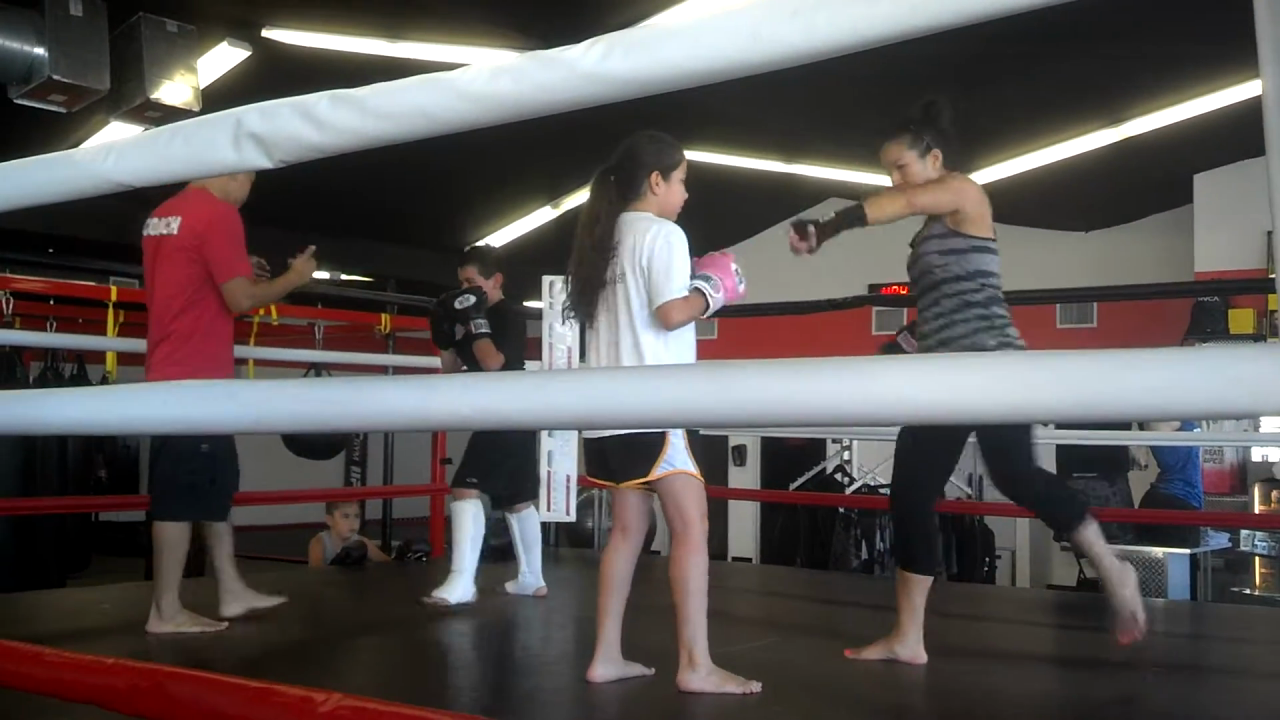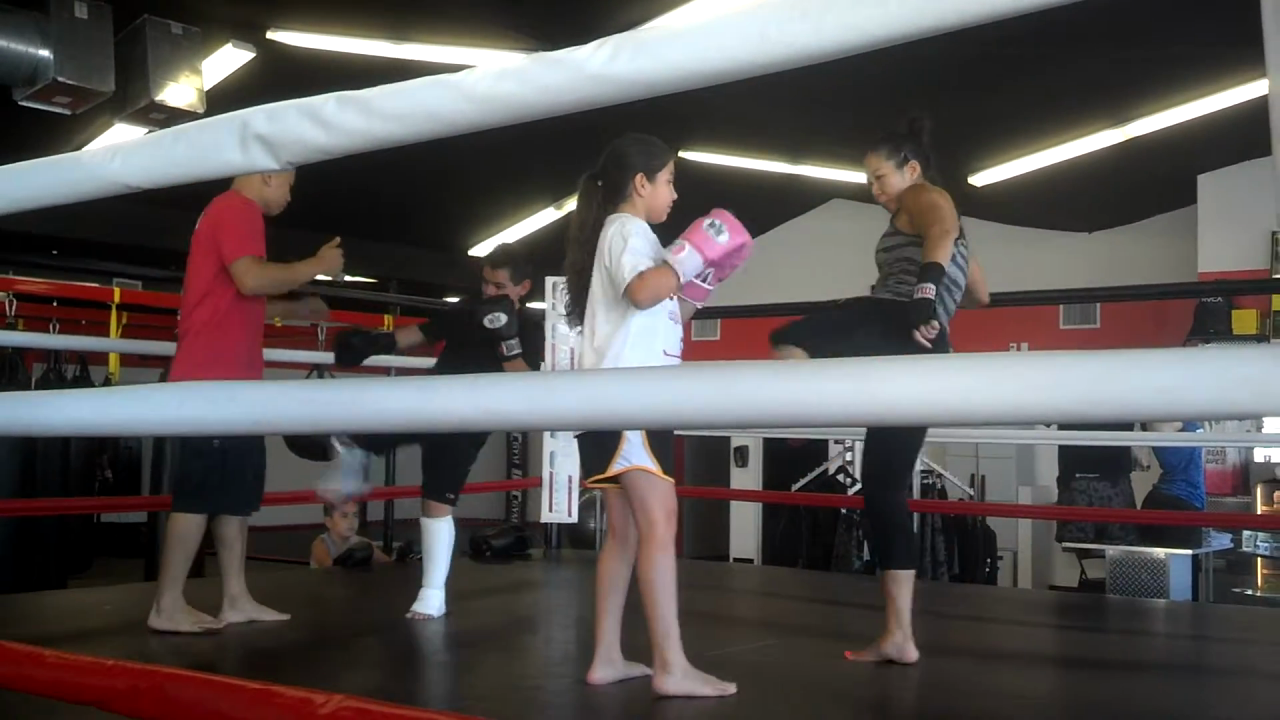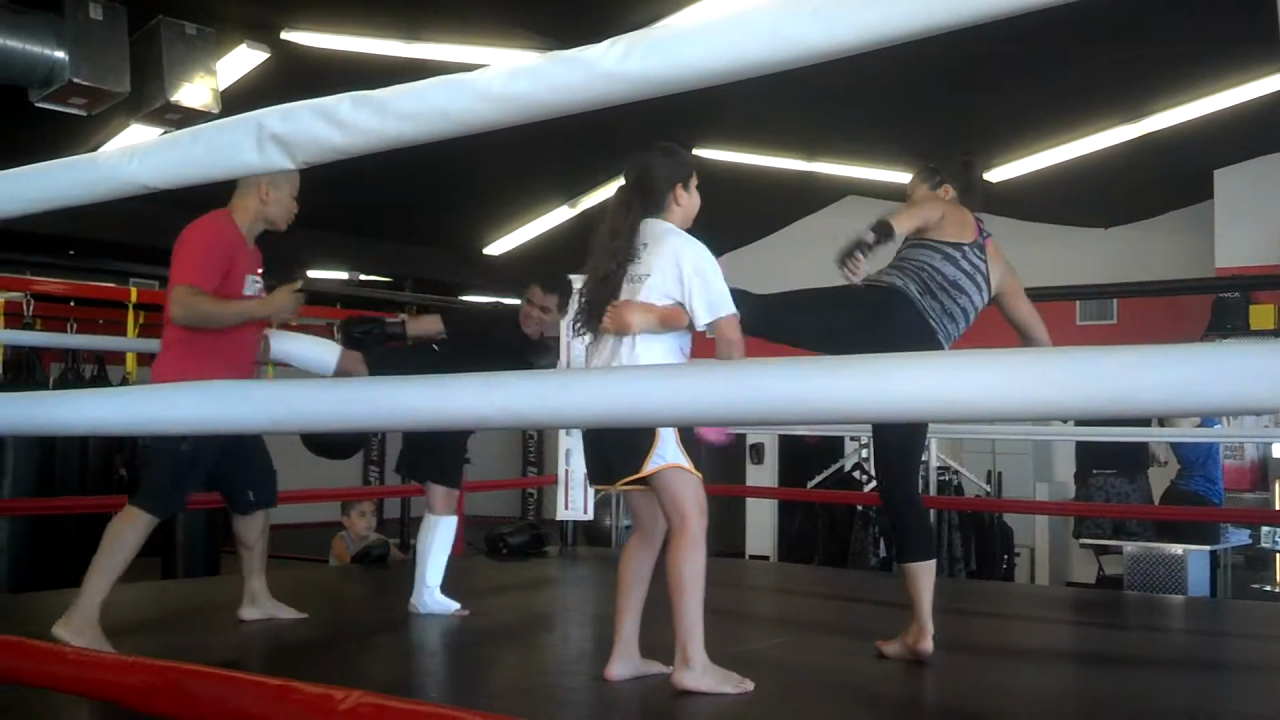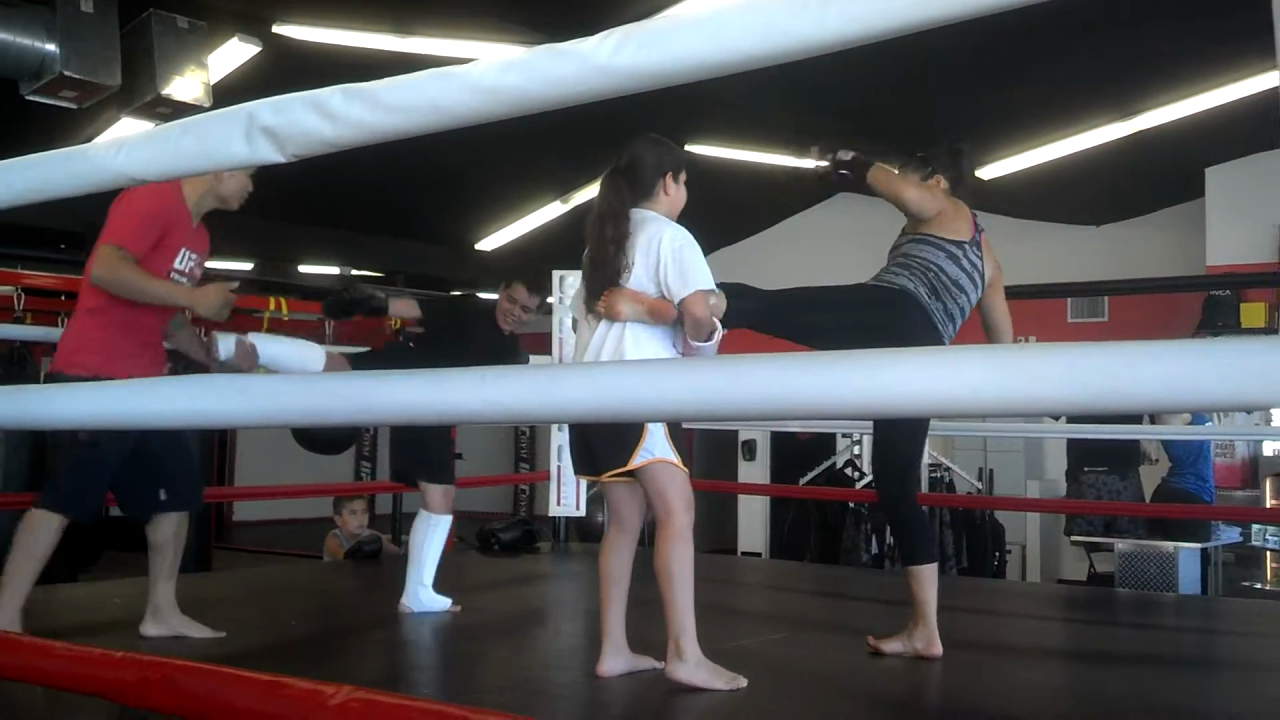
dt=0.4s
person 1, frame 1
left shoulder: (610, 237)
right shoulder: (662, 234)
right elbow: (672, 313)
left wrist: (700, 287)
right wrist: (716, 287)
left knee: (627, 528)
right knee: (690, 526)
left ankle: (606, 655)
right ankle: (695, 664)
person 1, frame 2
left shoulder: (616, 233)
right shoulder: (626, 229)
left elbow: (660, 308)
right elbow: (640, 291)
left wrist: (700, 275)
right wrist: (696, 250)
left knee: (628, 530)
right knee: (659, 524)
left ankle: (607, 656)
right ankle: (671, 665)
person 1, frame 3
left shoulder: (615, 247)
right shoulder: (686, 249)
right elbow: (726, 334)
left knee: (651, 525)
right knee: (690, 521)
left ankle: (623, 654)
right ankle: (692, 661)
person 1, frame 4
left shoulder: (604, 238)
right shoulder: (667, 233)
right elbow: (694, 308)
right wrist: (701, 347)
left knee: (625, 520)
right knee: (676, 514)
left ankle: (613, 650)
right ankle: (685, 654)
person 2, frame 1
left shoulder: (961, 190)
right shoulder: (933, 221)
left elbow: (895, 206)
left wrist: (822, 227)
right wrist: (905, 343)
left hip: (987, 355)
left knee: (1014, 475)
right knee: (910, 494)
left ankle: (1111, 570)
right ankle: (907, 637)
person 2, frame 2
left shoulder: (925, 201)
right shoulder: (951, 220)
left elbow: (939, 241)
right elbow: (976, 291)
left wrist: (924, 295)
left hip: (897, 320)
right hip: (922, 351)
left knee: (792, 337)
right knee: (887, 492)
right ankle: (896, 636)
person 2, frame 3
left shoulder: (944, 212)
right shoulder: (999, 264)
left elbow: (909, 215)
right elbow: (1041, 341)
left wrist: (867, 241)
left hip: (883, 311)
right hip: (919, 348)
left knee: (759, 309)
right knee: (899, 488)
left ankle: (662, 315)
right ankle: (921, 628)
person 2, frame 4
left shoulder: (942, 207)
right shoulder: (987, 256)
left elbow: (902, 191)
right elbow: (1005, 343)
left wrist: (852, 163)
left hip: (886, 314)
right hip: (921, 348)
left knee: (759, 303)
right knee: (898, 489)
left ankle: (657, 308)
right ankle: (925, 632)
person 3, frame 1
left shoulder: (162, 215)
right shoulder: (218, 215)
right elbow: (240, 300)
left wrist: (236, 271)
right wrist: (293, 277)
left hip: (172, 375)
right hip: (195, 379)
left knee: (212, 486)
right knee: (181, 496)
left ankle: (233, 591)
right ankle: (166, 611)
person 3, frame 2
left shoulder: (226, 215)
right shoulder: (237, 209)
right elbow: (253, 281)
left wrist: (295, 308)
right wrist: (317, 265)
left hip: (226, 379)
right hip: (210, 379)
left knee: (235, 491)
right knee: (200, 493)
left ankle: (237, 599)
right ankle: (167, 604)
person 3, frame 3
left shoulder: (248, 249)
right shoulder: (209, 234)
right elbow: (182, 309)
right wrist: (265, 306)
left knee: (253, 495)
right knee: (156, 499)
left ankle: (257, 597)
right ankle: (79, 618)
person 3, frame 4
left shoulder: (198, 234)
right shoulder: (154, 199)
right elbow: (103, 269)
left wrist: (217, 358)
right wrist: (193, 298)
left hip: (142, 381)
right hip: (96, 371)
left knee: (177, 486)
right knee: (68, 495)
left ankle: (162, 612)
person 4, frame 1
left shoulder: (508, 317)
right shoulder: (480, 319)
left elbow: (493, 364)
right elbow: (452, 367)
left wrist: (475, 320)
right wrist: (444, 333)
left knee: (466, 490)
right knee: (517, 500)
left ankle: (461, 582)
right ankle: (531, 578)
person 4, frame 2
left shoulder: (530, 326)
right shoulder: (470, 309)
right elbow: (421, 333)
left wrist: (507, 337)
right wrist: (378, 340)
left knee: (438, 503)
right knee: (359, 438)
left ankle: (432, 596)
person 4, frame 3
left shoulder: (544, 355)
right shoulder: (494, 317)
right elbow: (439, 325)
right wrist: (389, 327)
right hip: (424, 371)
left knee: (443, 500)
right knee: (355, 362)
left ankle: (426, 593)
person 4, frame 4
left shoulder: (509, 352)
right shoulder: (468, 308)
right elbow: (414, 309)
right wrist: (373, 300)
right hip: (399, 371)
left knee: (440, 497)
right knee: (336, 368)
left ankle: (418, 592)
